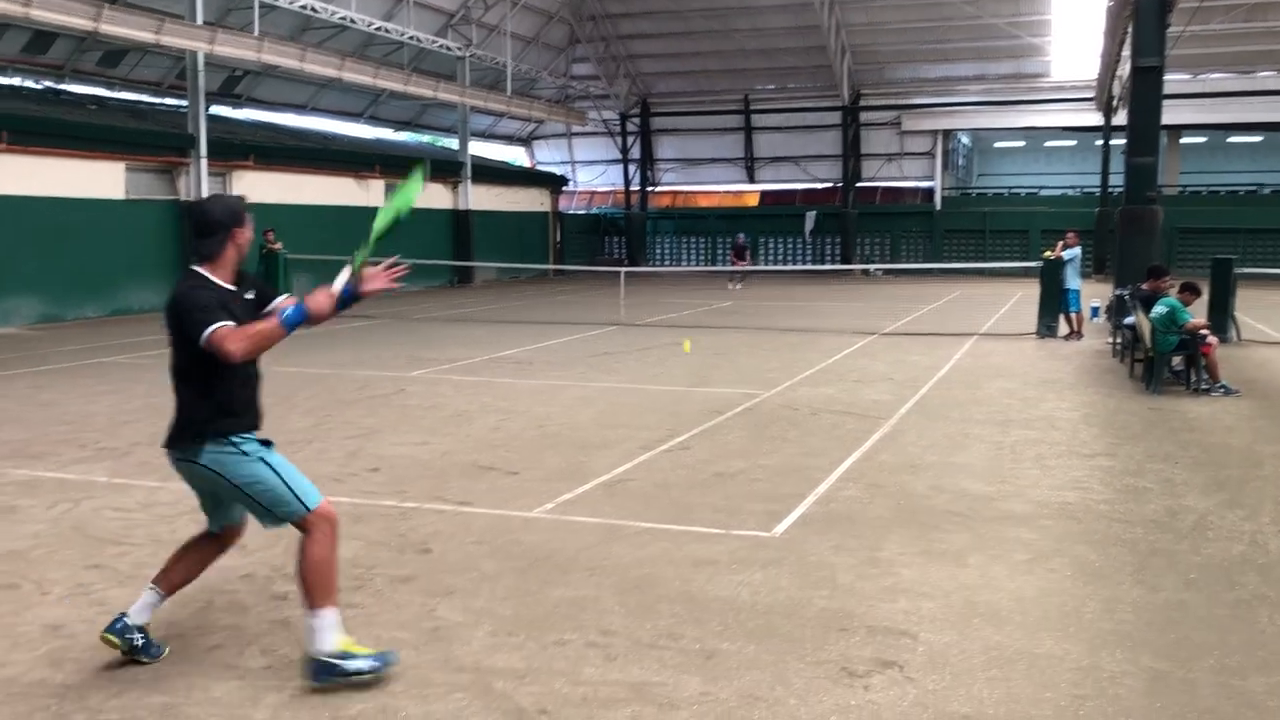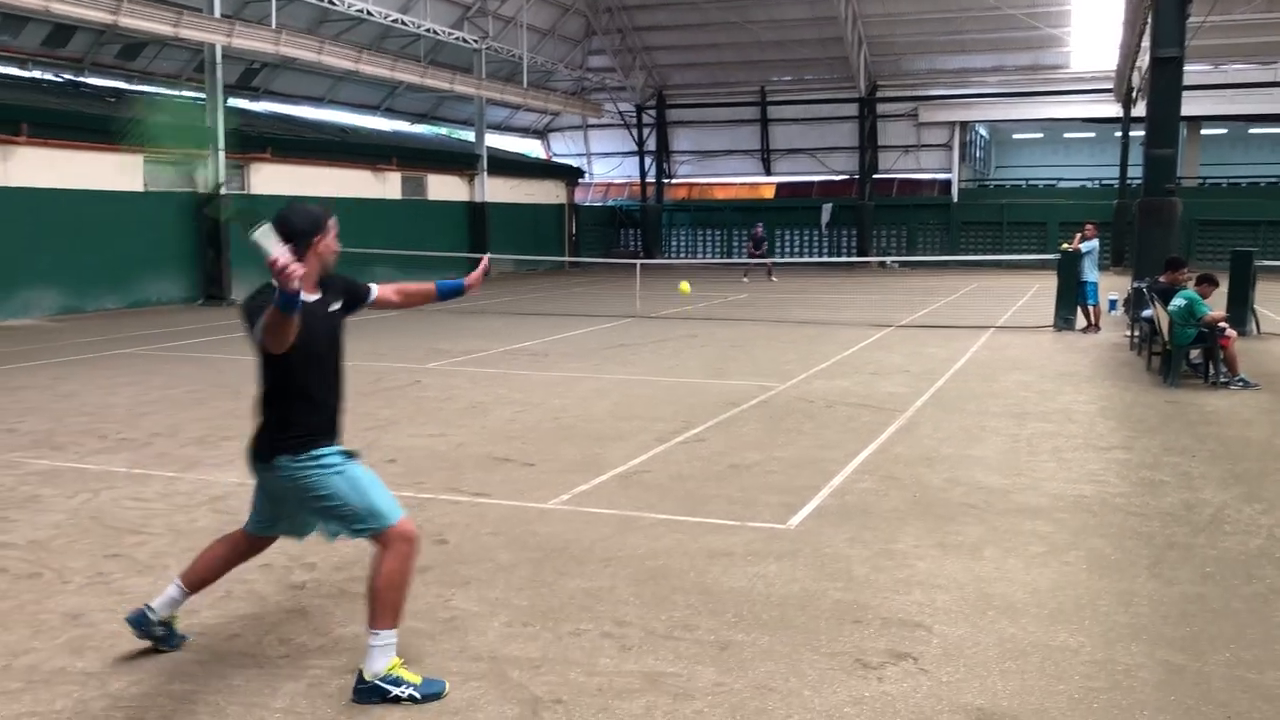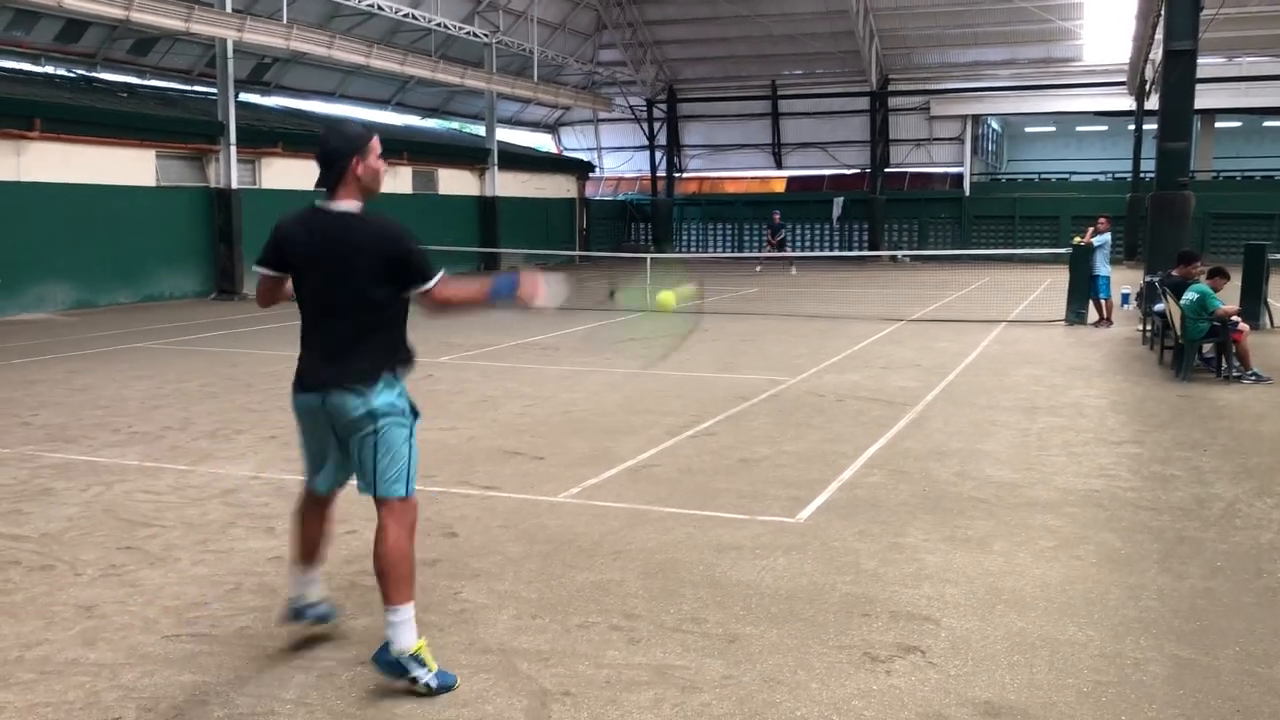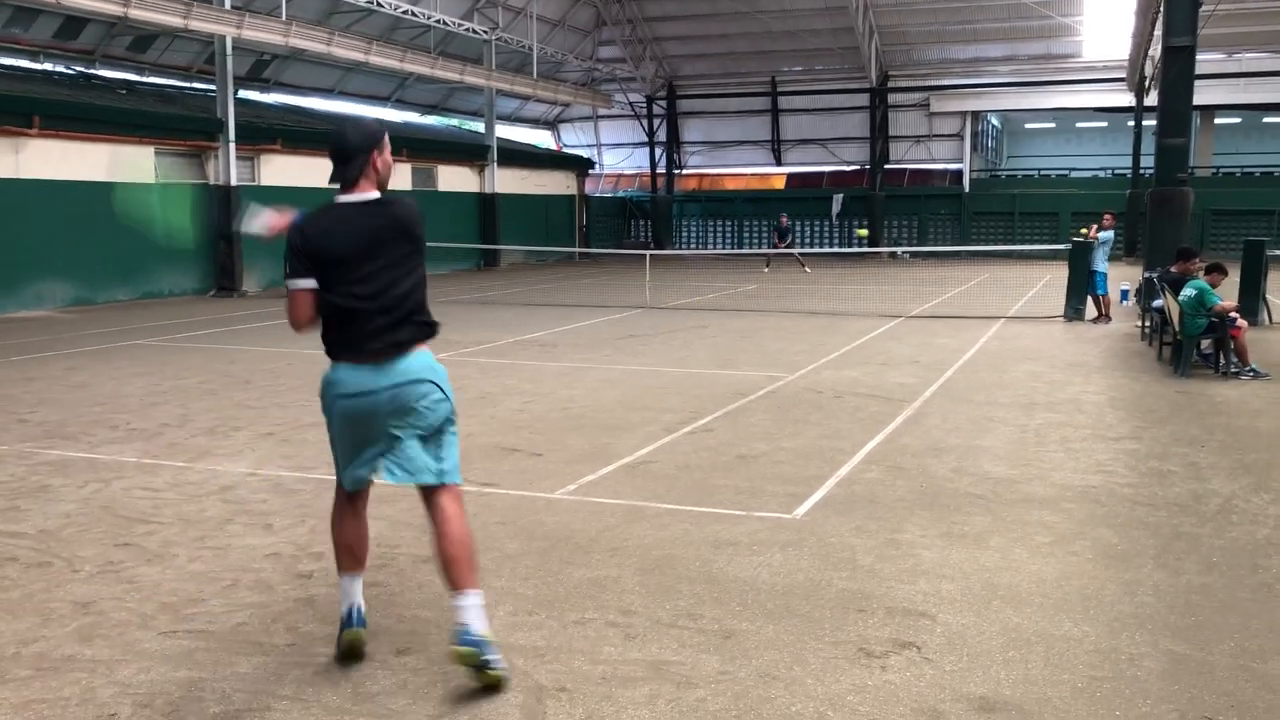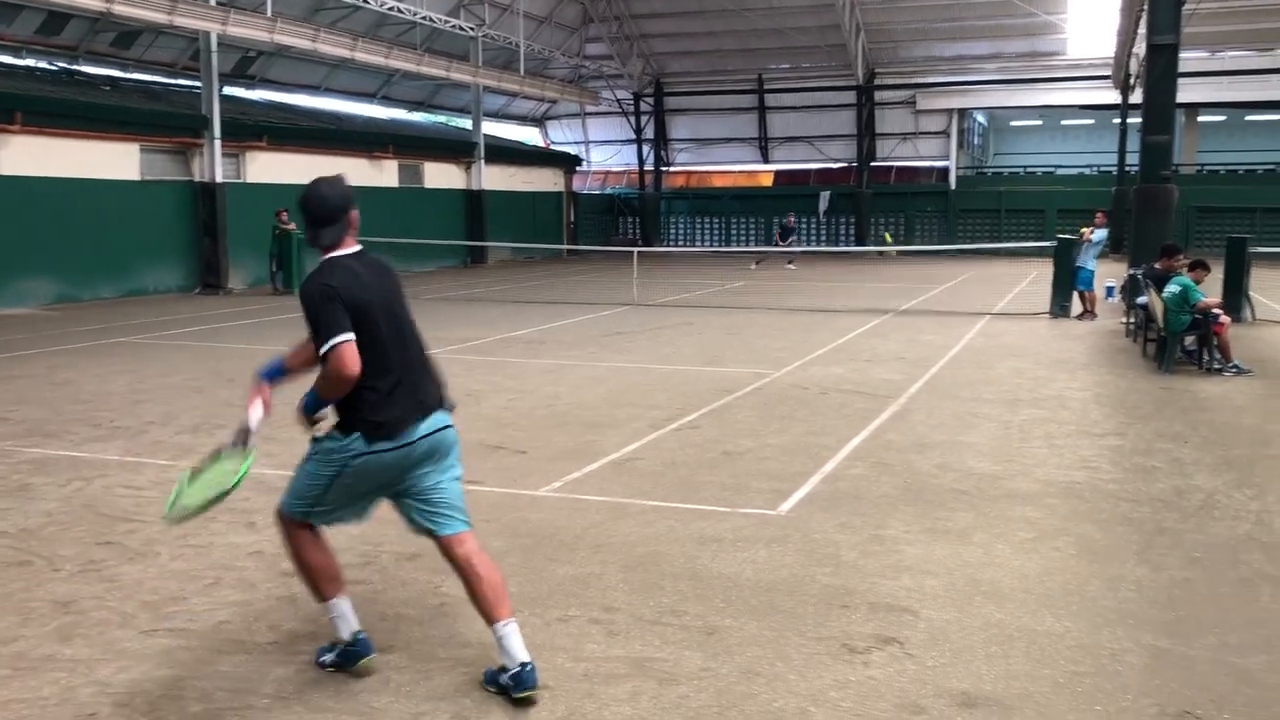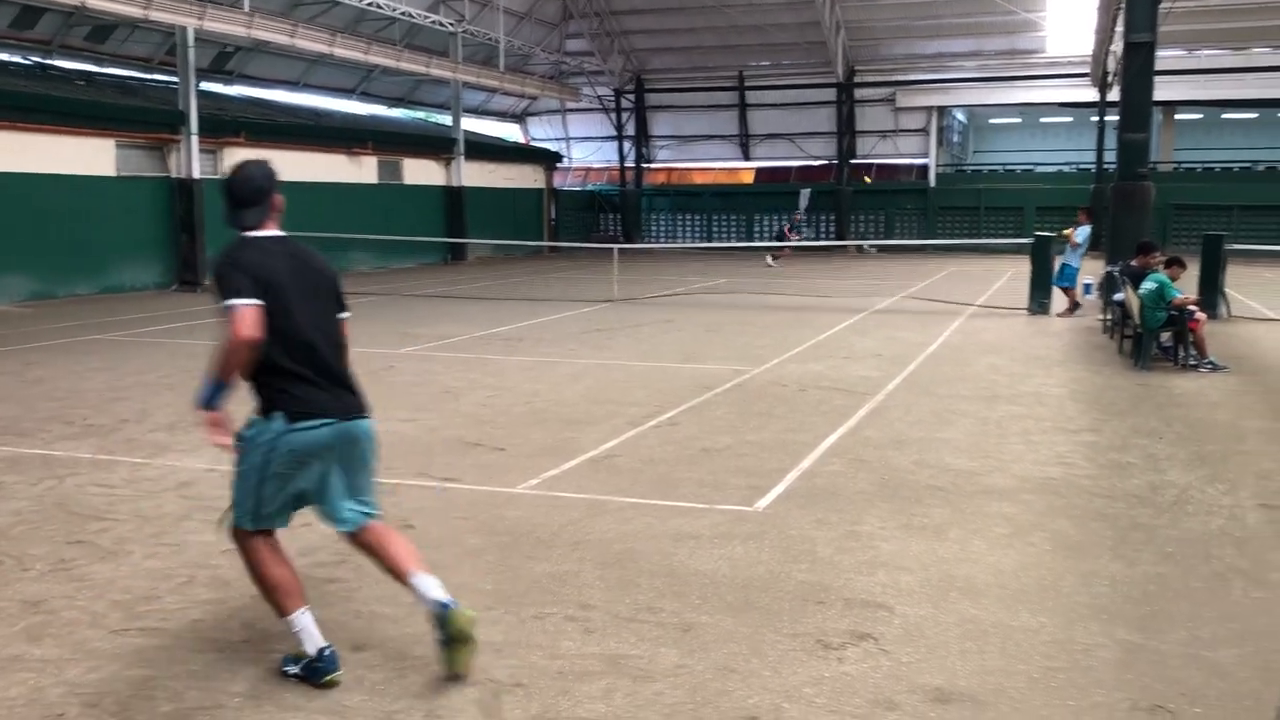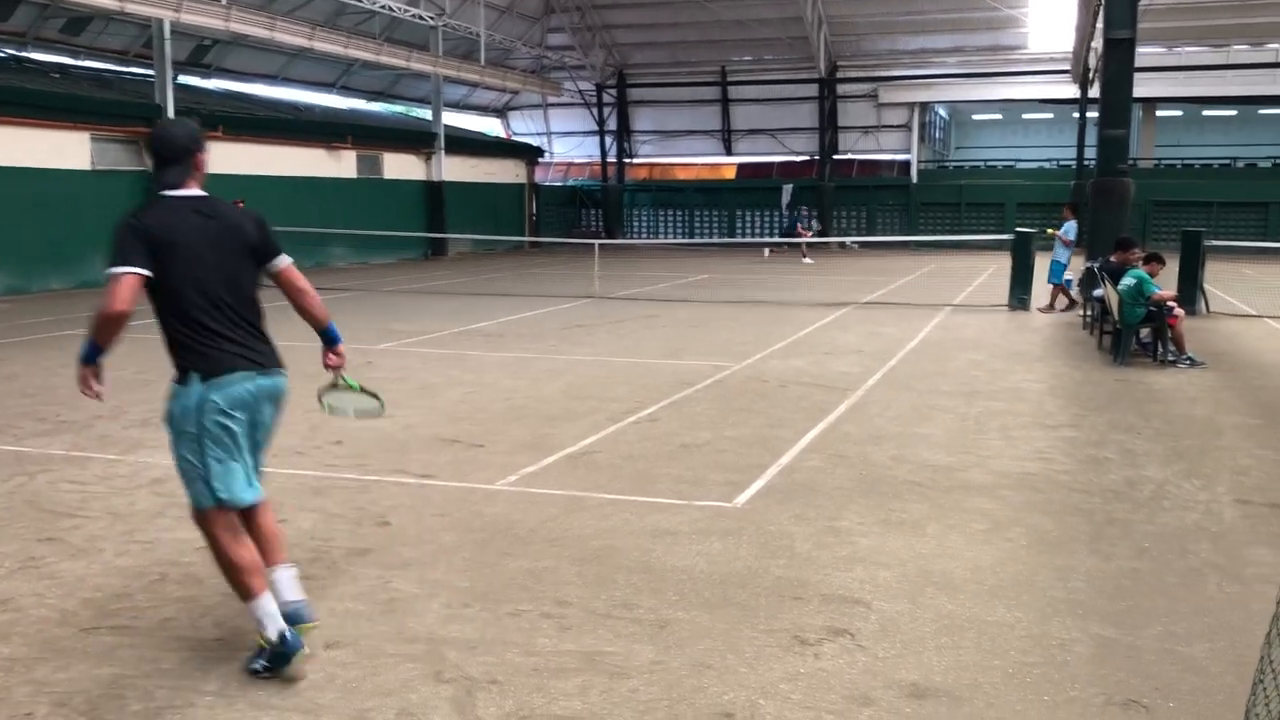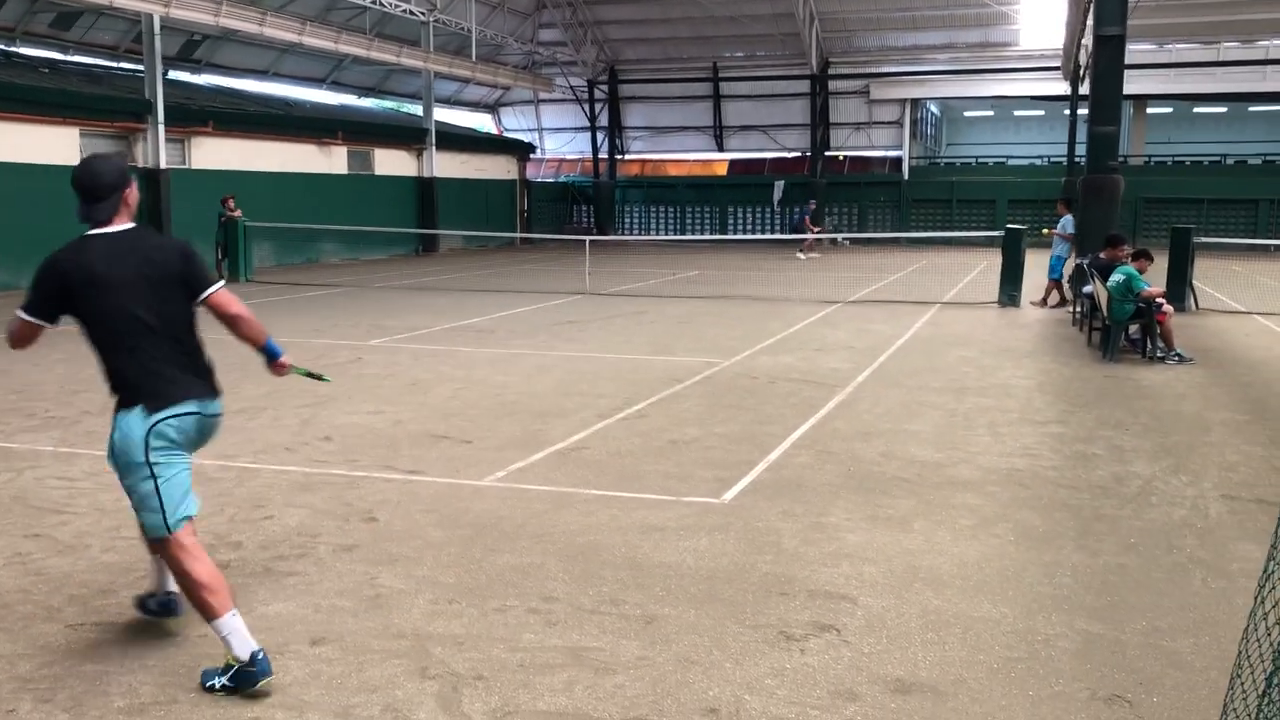
dt=0.2s
person 1, frame 1
left shoulder: (240, 287)
right shoulder: (191, 296)
left elbow: (295, 315)
right elbow: (236, 348)
left wrist: (354, 291)
right wrist: (300, 310)
left hip: (216, 442)
right hip: (214, 443)
left knee: (223, 532)
right knee: (320, 520)
left ankle: (132, 623)
right ankle: (329, 649)
person 1, frame 2
left shoulder: (333, 292)
right shoulder: (266, 304)
left elbow: (394, 294)
right elbow: (276, 340)
left wrist: (459, 286)
right wrist: (291, 299)
left hip: (303, 450)
right hip: (299, 455)
left knee: (256, 535)
right knee: (399, 535)
left ankle: (156, 614)
right ankle: (378, 671)
person 1, frame 3
left shoulder: (291, 231)
right shoulder: (385, 236)
left elbow: (266, 296)
right elbow: (442, 296)
right wrist: (506, 288)
left hip: (311, 390)
right hip: (371, 392)
left knee: (318, 493)
right knee: (397, 509)
left ankle: (305, 597)
right ankle: (402, 646)
person 1, frame 4
left shoulder: (310, 231)
right shoulder: (403, 214)
left elbow: (301, 319)
left hip: (350, 381)
right hip: (414, 372)
left knee: (351, 496)
right knee: (444, 499)
left ankle: (352, 613)
right ankle: (473, 633)
person 1, frame 5
left shoulder: (320, 285)
right shoulder: (377, 269)
left elbow: (346, 369)
left wrist: (313, 402)
right wrist: (271, 373)
left hip: (368, 438)
right hip: (430, 428)
left knee: (297, 520)
right knee: (458, 542)
left ankle: (350, 639)
right ankle: (518, 664)
person 1, frame 6
left shoulder: (235, 262)
right shoulder: (314, 261)
left elbow: (244, 336)
left wrist: (211, 396)
left hip: (293, 423)
right hip: (349, 418)
left knee: (252, 534)
right knee: (366, 528)
left ankle: (315, 653)
right ankle: (443, 606)
person 1, frame 7
left shoulder: (141, 225)
right shoulder: (244, 220)
left elbow: (118, 306)
right elbow: (296, 286)
left wrist: (90, 356)
right wrist: (331, 338)
left hip: (210, 385)
right hip: (265, 376)
left knee: (219, 513)
right knee: (247, 497)
left ankle: (276, 636)
right ankle: (290, 602)
person 1, frame 8
left shoulder: (64, 265)
right shoulder: (174, 251)
right elbow: (233, 313)
right wrist: (272, 352)
left hip: (151, 412)
right hip: (203, 403)
left knee: (174, 538)
right knee: (163, 510)
left ankle: (247, 657)
right ankle: (166, 593)
